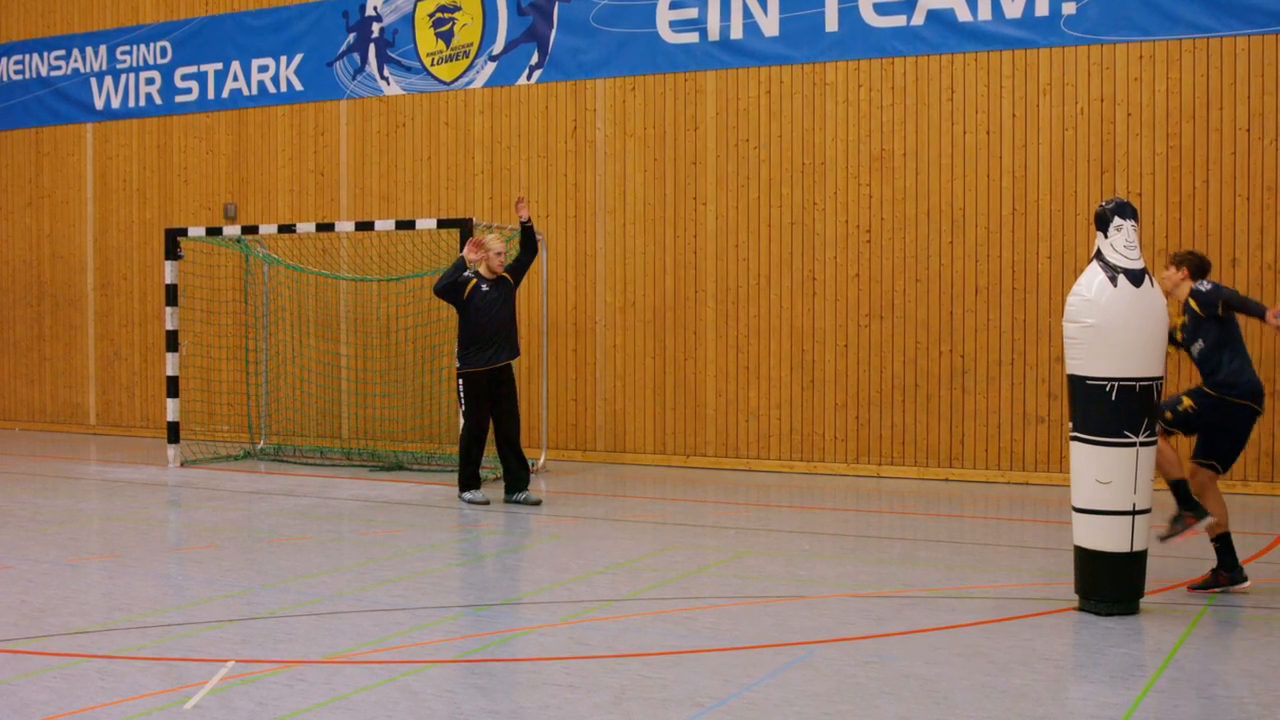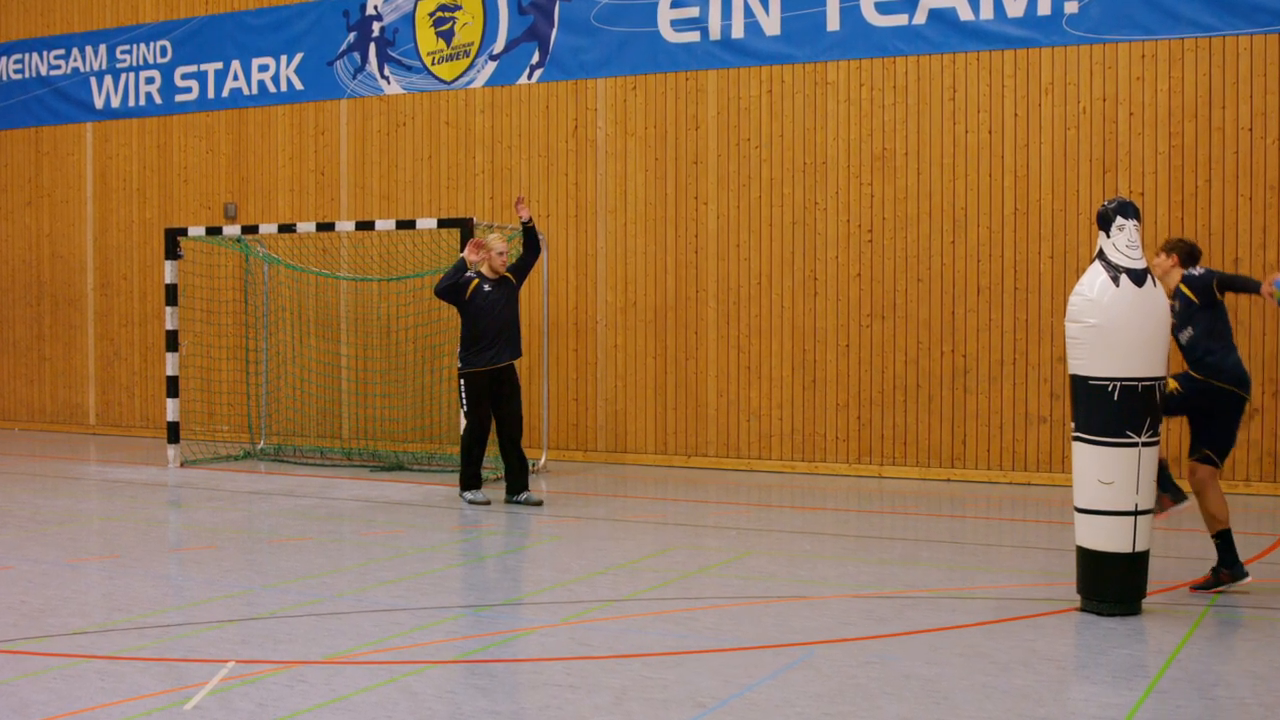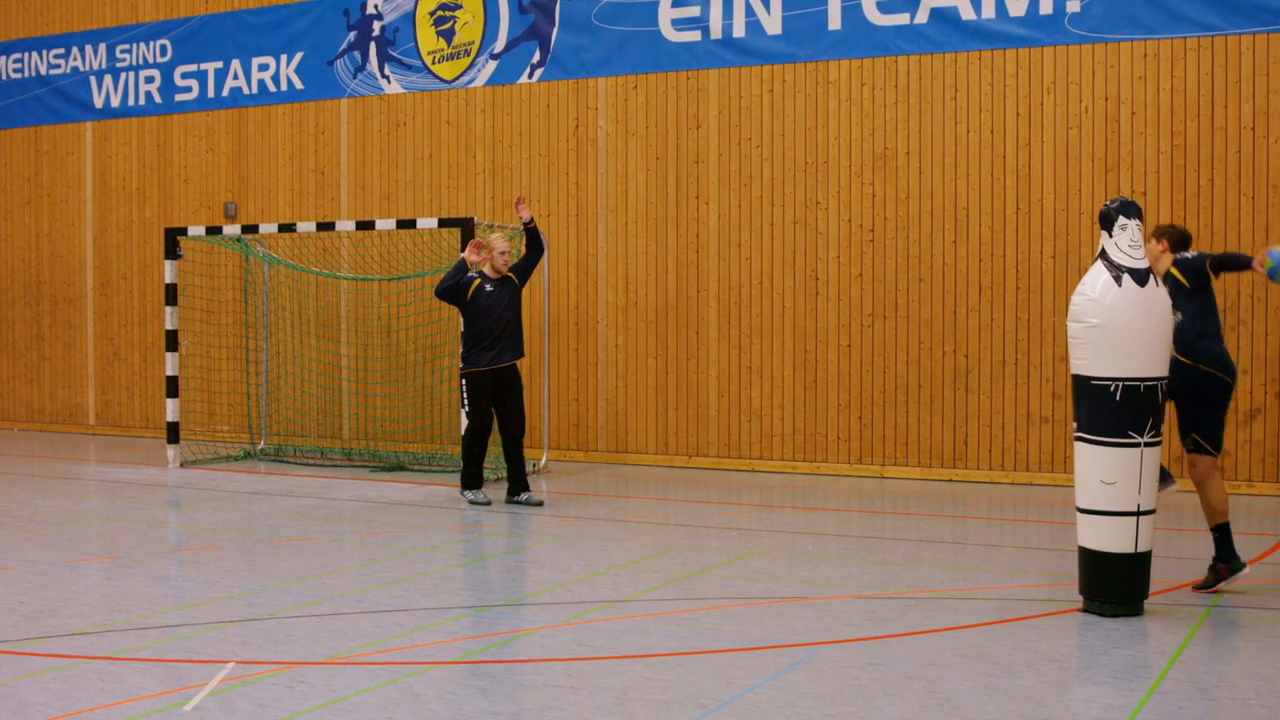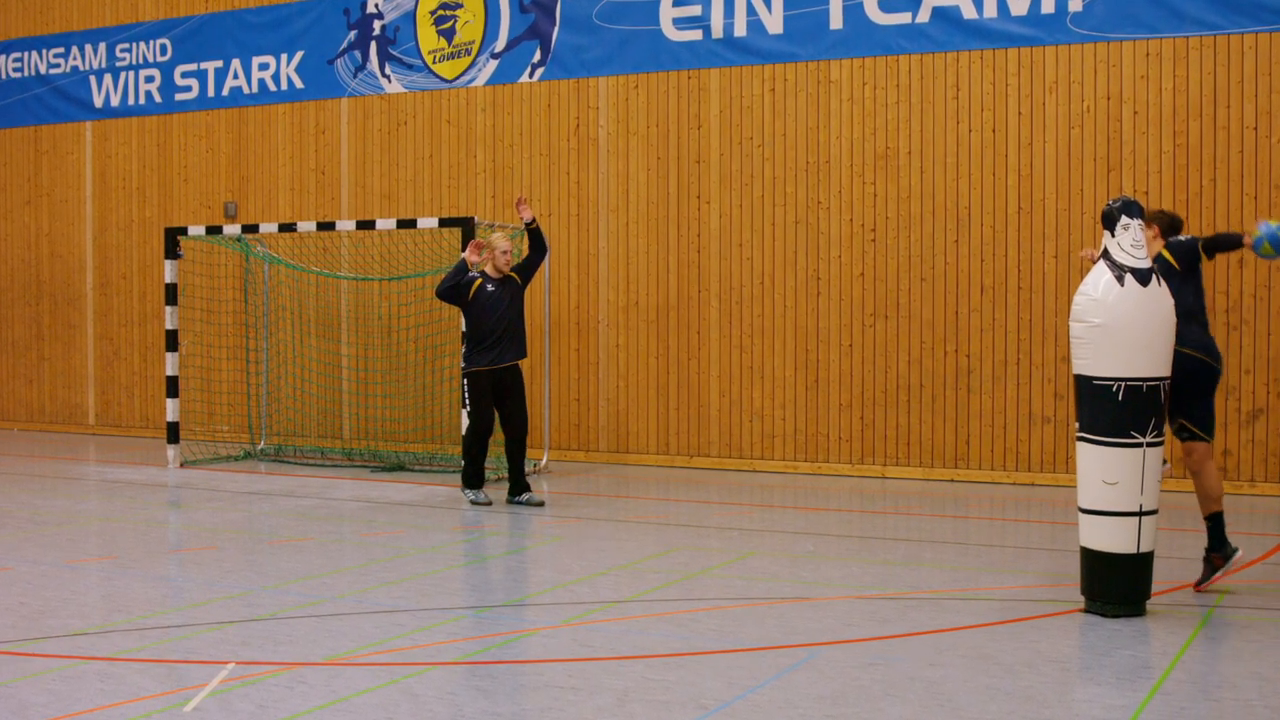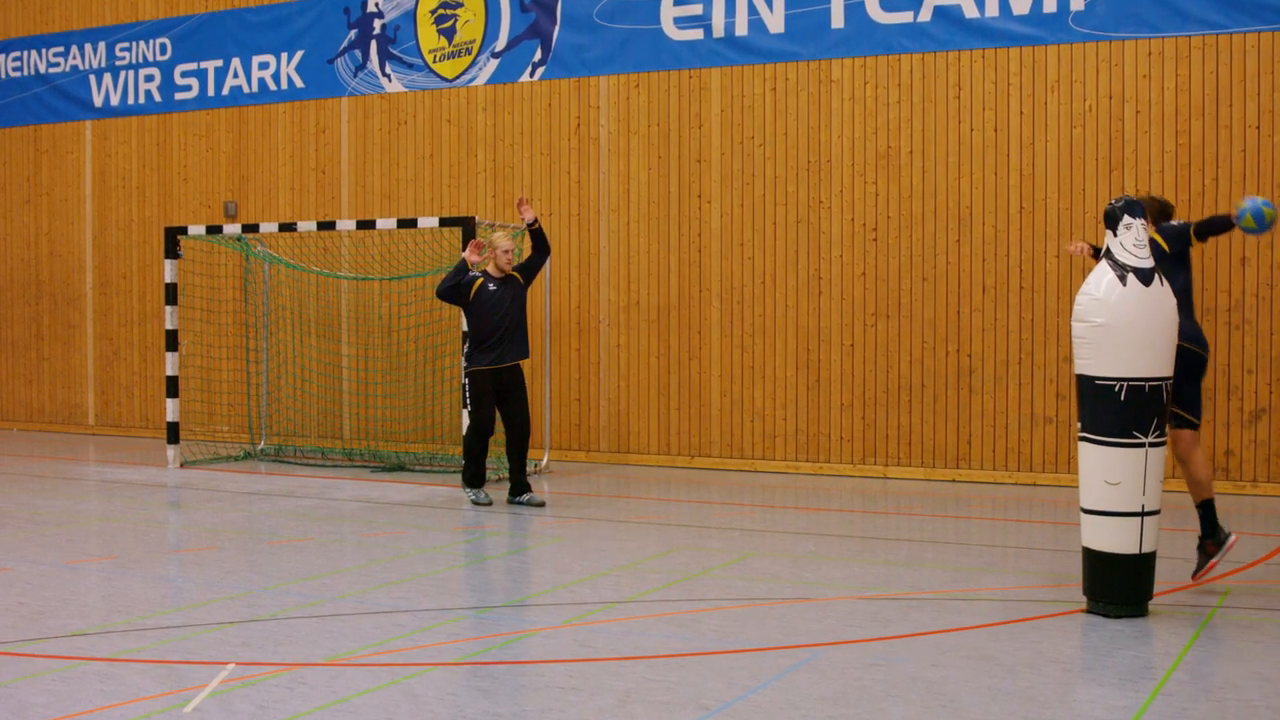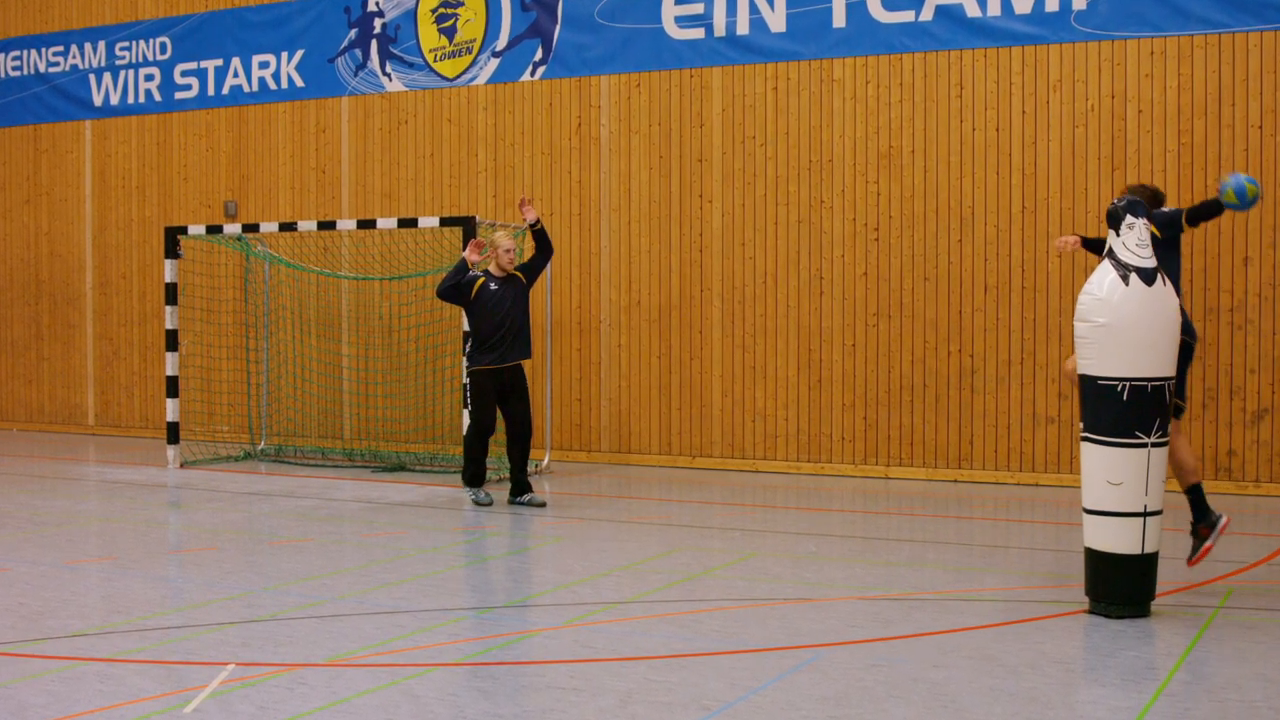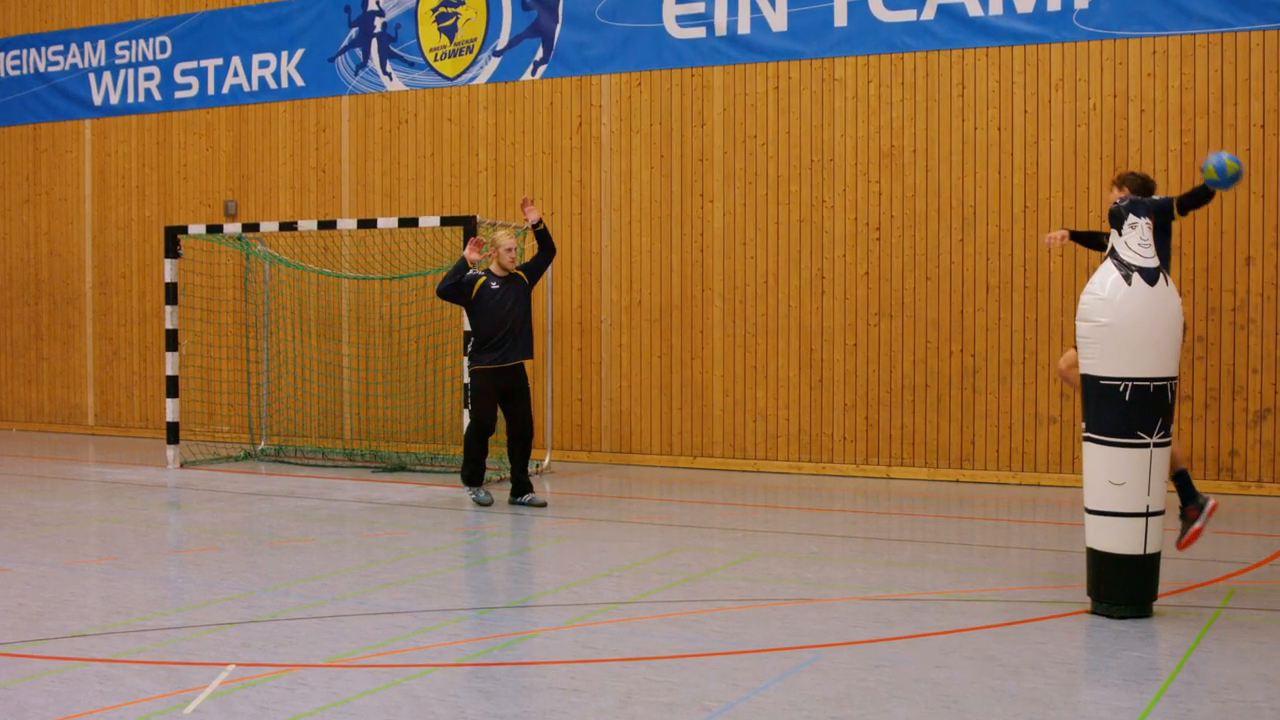
dt=0.2s
person 1, frame 1
left shoulder: (1201, 292)
right shoulder: (1185, 322)
left elbow: (1233, 300)
left hip: (1229, 392)
right hip: (1238, 399)
right knee: (1200, 477)
left ankle: (1190, 508)
right ankle: (1229, 569)
person 1, frame 2
left shoulder: (1192, 280)
right shoulder: (1172, 307)
left elbow: (1226, 281)
left hip: (1215, 379)
right hip: (1226, 388)
right knee: (1201, 475)
left ankle: (1167, 490)
right ankle: (1229, 565)
person 1, frame 3
left shoulder: (1183, 265)
right shoulder: (1161, 287)
left elbow: (1219, 261)
left wrist: (1253, 261)
left hip: (1200, 366)
right hip: (1210, 375)
right knee: (1203, 468)
left ankle: (1154, 474)
right ankle: (1227, 559)
person 1, frame 4
left shoulder: (1176, 250)
right shoulder: (1155, 267)
left elbow: (1211, 244)
left wrist: (1244, 240)
right wrist: (1105, 258)
left hip: (1189, 357)
right hip: (1199, 363)
right knee: (1197, 455)
right ankle: (1218, 548)
person 1, frame 5
left shoulder: (1166, 235)
right shoulder: (1146, 252)
left elbow: (1205, 228)
left wrist: (1235, 220)
right wrist: (1092, 249)
left hip: (1173, 345)
right hip: (1187, 351)
right knee: (1186, 443)
right ankle: (1211, 534)
person 1, frame 6
left shoulder: (1158, 222)
left elbow: (1197, 214)
left wrist: (1223, 201)
right wrist: (1082, 241)
right hip: (1174, 339)
left knee: (1076, 368)
right knee: (1172, 431)
right ankle: (1203, 518)
person 1, frame 7
left shoulder: (1148, 212)
left elbow: (1191, 202)
right elbow: (1105, 242)
left wrist: (1210, 186)
right wrist: (1070, 235)
left knee: (1069, 365)
right ankle: (1191, 502)
person 2, frame 1
left shoulder: (508, 280)
right shoulder: (467, 284)
left elbow: (529, 253)
right elbow: (440, 288)
left wrist: (525, 222)
right wrist: (464, 260)
left hip: (502, 369)
right hip: (472, 370)
left knee: (510, 429)
right knee: (475, 429)
left ankle: (516, 487)
right ankle: (468, 487)
person 2, frame 2
left shoulder: (511, 280)
right shoulder: (469, 284)
left elbow: (532, 252)
right elbow: (441, 290)
left wrist: (526, 222)
right wrist: (465, 261)
left hip: (505, 369)
right hip: (474, 370)
left knee: (512, 429)
right knee: (477, 429)
left ankle: (517, 488)
right ankle: (469, 486)
person 2, frame 3
left shoulder: (513, 280)
right shoulder: (471, 284)
left elbow: (536, 252)
right elbow: (442, 291)
left wrist: (528, 222)
right wrist: (465, 262)
left hip: (508, 369)
right hip: (477, 370)
left knee: (515, 429)
right knee: (479, 428)
left ankle: (518, 489)
right ankle: (470, 486)
person 2, frame 4
left shoulder: (516, 279)
right shoulder: (472, 283)
left elbow: (539, 252)
right elbow: (442, 292)
left wrist: (530, 222)
right wrist: (465, 262)
left hip: (510, 369)
right hip: (478, 370)
left knee: (518, 429)
right knee: (480, 427)
left ankle: (518, 489)
right ankle: (472, 485)
person 2, frame 5
left shoulder: (518, 279)
right shoulder: (474, 283)
left elbow: (542, 252)
right elbow: (443, 292)
left wrist: (532, 223)
right wrist: (466, 262)
left hip: (512, 368)
right hip: (480, 369)
left knee: (520, 428)
right knee: (481, 426)
left ankle: (519, 489)
right ankle: (473, 483)
person 2, frame 6
left shoulder: (520, 279)
right shoulder: (475, 283)
left elbow: (545, 252)
right elbow: (443, 291)
left wrist: (534, 223)
right wrist: (466, 261)
left hip: (513, 368)
right hip: (482, 369)
left knee: (521, 428)
right knee: (482, 426)
left ankle: (520, 490)
right ankle: (473, 482)
person 2, frame 7
left shoulder: (522, 278)
right shoulder: (476, 282)
left elbow: (548, 252)
right elbow: (443, 290)
left wrist: (537, 223)
right wrist: (466, 261)
left hip: (515, 368)
right hip: (484, 368)
left knee: (522, 428)
right knee: (482, 424)
left ankle: (521, 490)
right ankle: (472, 480)
